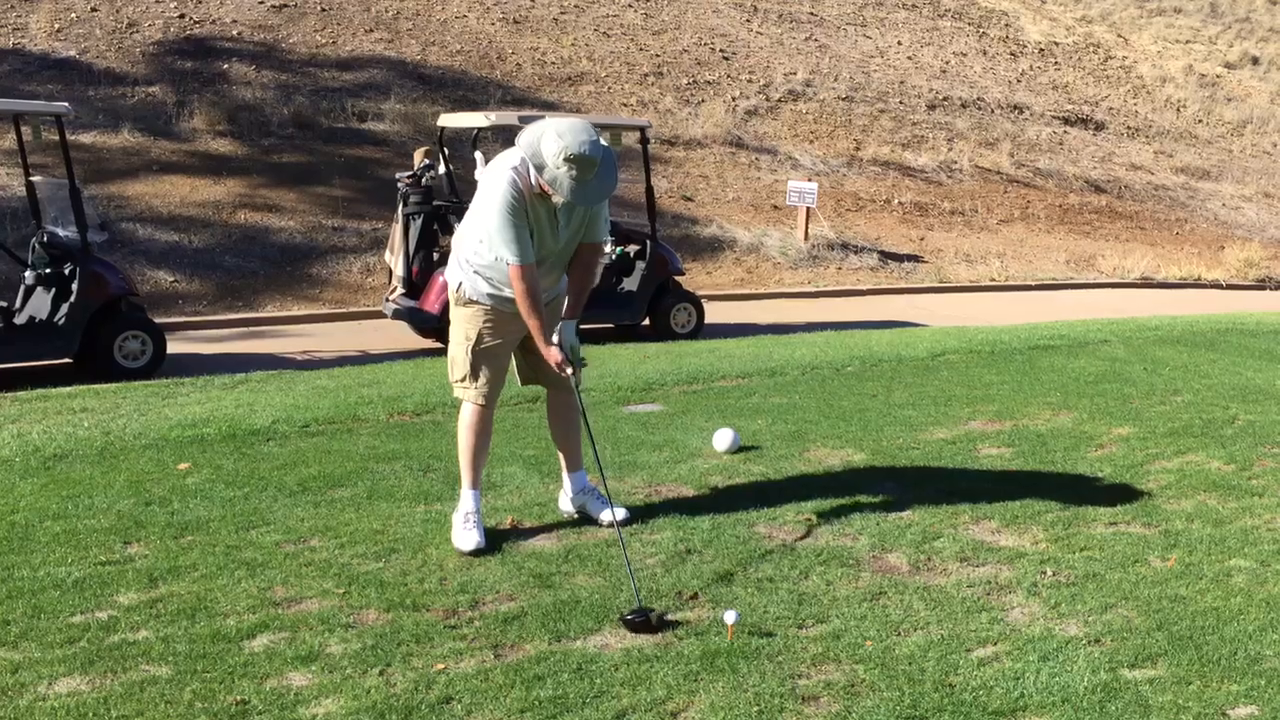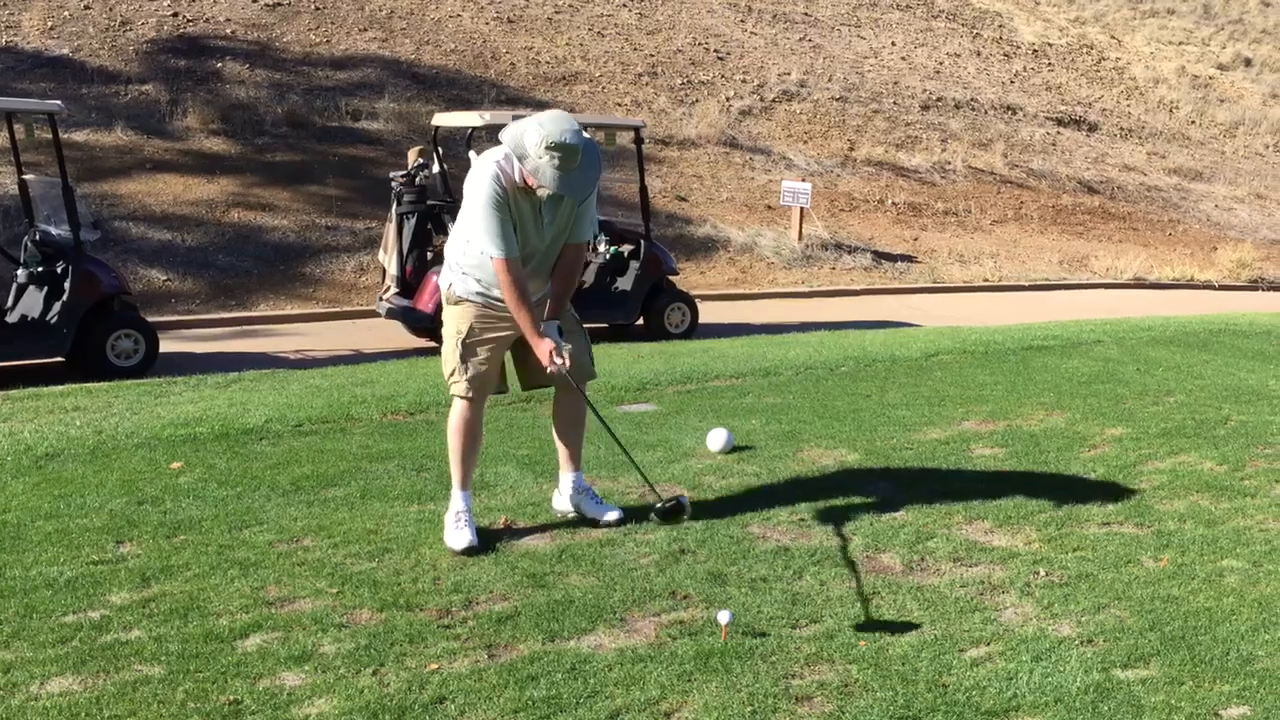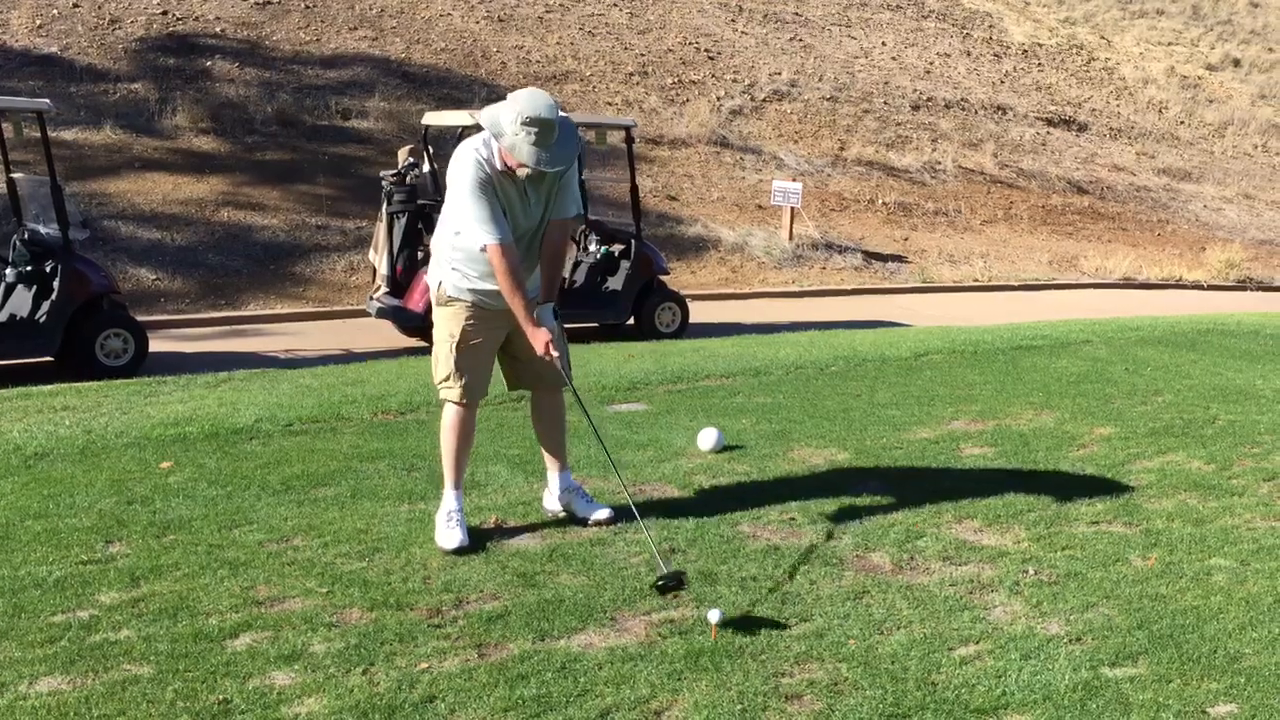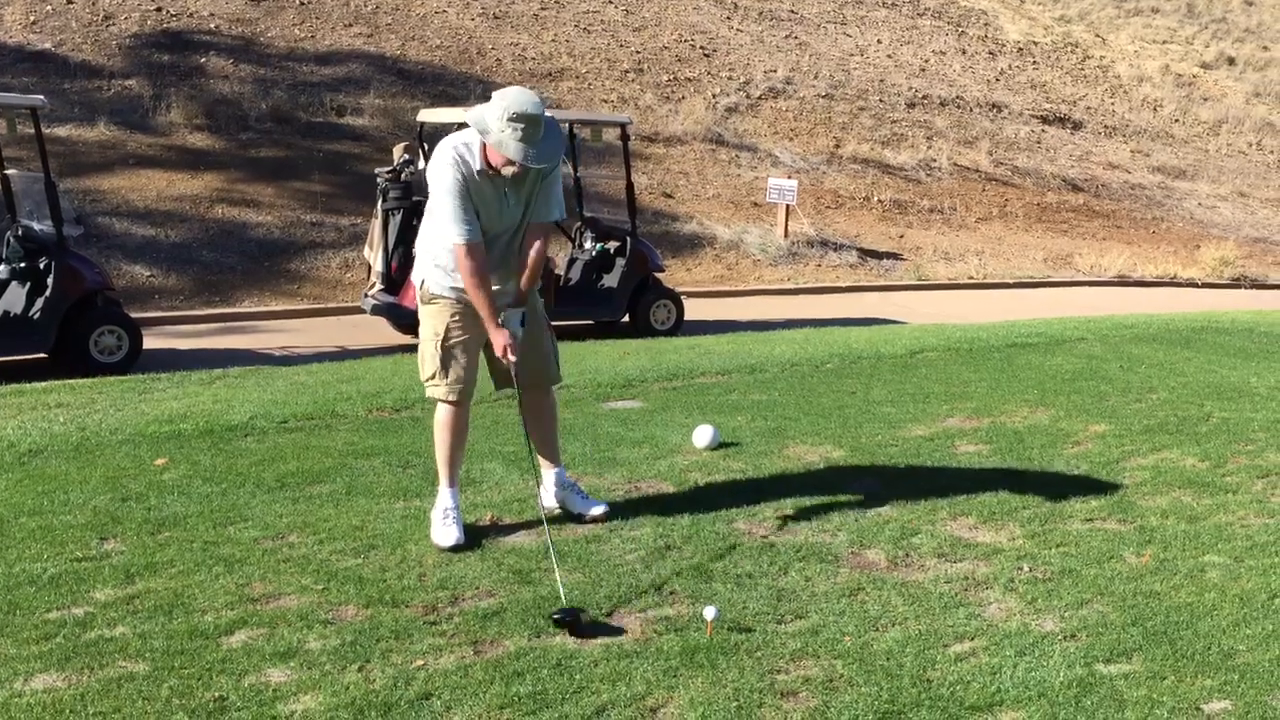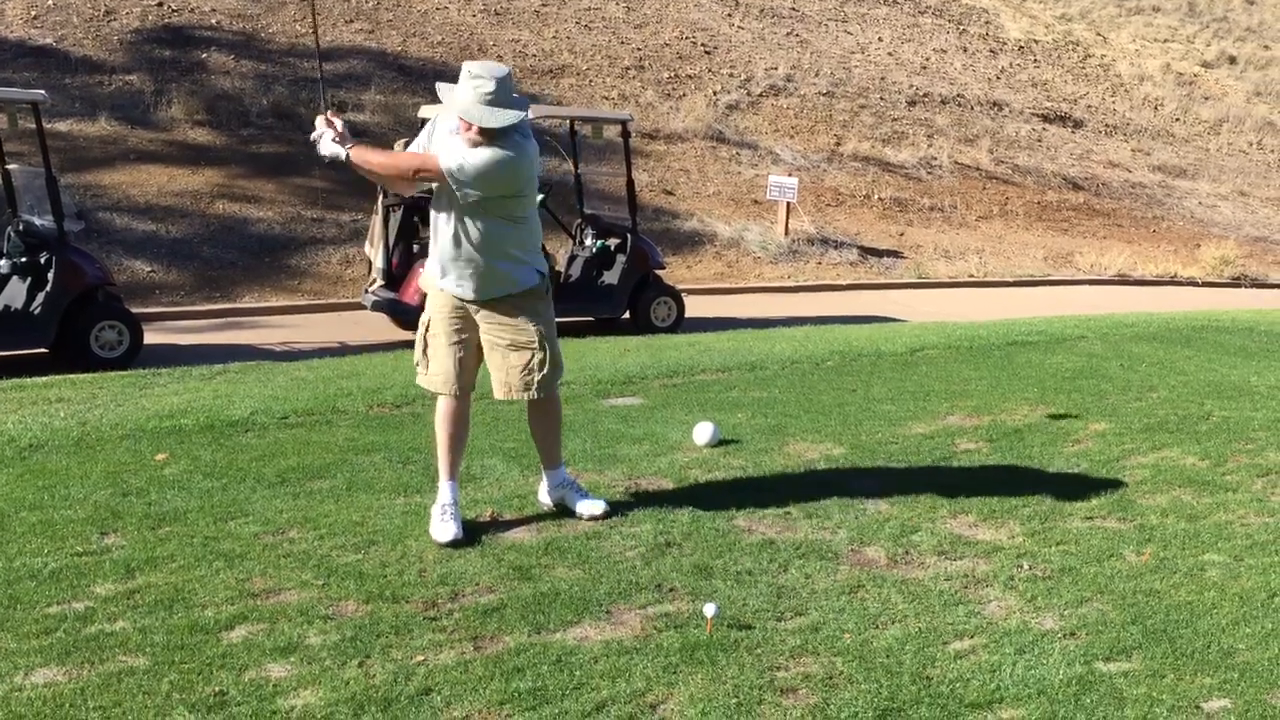
dt=0.4s
person 1, frame 1
left shoulder: (588, 176)
right shoulder: (505, 182)
left elbow: (589, 249)
right elbow: (520, 275)
left wrist: (570, 320)
right wrist: (544, 344)
left hip: (548, 290)
right hip: (485, 290)
left knee: (564, 384)
right knee: (479, 396)
left ankle: (575, 488)
right ankle: (468, 506)
person 1, frame 2
left shoulder: (578, 176)
right shoulder: (490, 177)
left elbow: (573, 251)
right elbow: (506, 271)
left wrist: (552, 321)
right wrist: (535, 339)
left hip: (543, 292)
right hip: (477, 292)
left knee: (574, 380)
right knee: (469, 395)
left ankle: (571, 489)
right ankle: (459, 507)
person 1, frame 3
left shoulder: (558, 157)
right shoulder: (471, 164)
left elbow: (558, 232)
right elbow: (501, 255)
left wrist: (547, 306)
right wrist: (531, 327)
left hip: (530, 288)
right hip: (466, 291)
left knee: (549, 384)
right knee: (462, 397)
left ankle: (560, 487)
right ankle: (451, 506)
person 1, frame 4
left shoulder: (541, 158)
right shoulder: (452, 160)
left elbow: (538, 236)
right elbow: (466, 254)
left wrist: (517, 307)
right wrist: (492, 327)
left hip: (513, 288)
right hip: (451, 289)
left knee: (538, 383)
right knee: (454, 395)
left ankle: (555, 483)
right ankle: (446, 502)
person 1, frame 5
left shoulder: (512, 151)
right shoulder: (443, 124)
left elbow: (419, 167)
right elbow: (405, 178)
left wrist: (345, 150)
right wrist: (348, 145)
left hip: (515, 290)
right hip: (451, 286)
left knee: (540, 388)
right knee: (452, 390)
left ankle: (555, 481)
right ankle: (446, 497)
